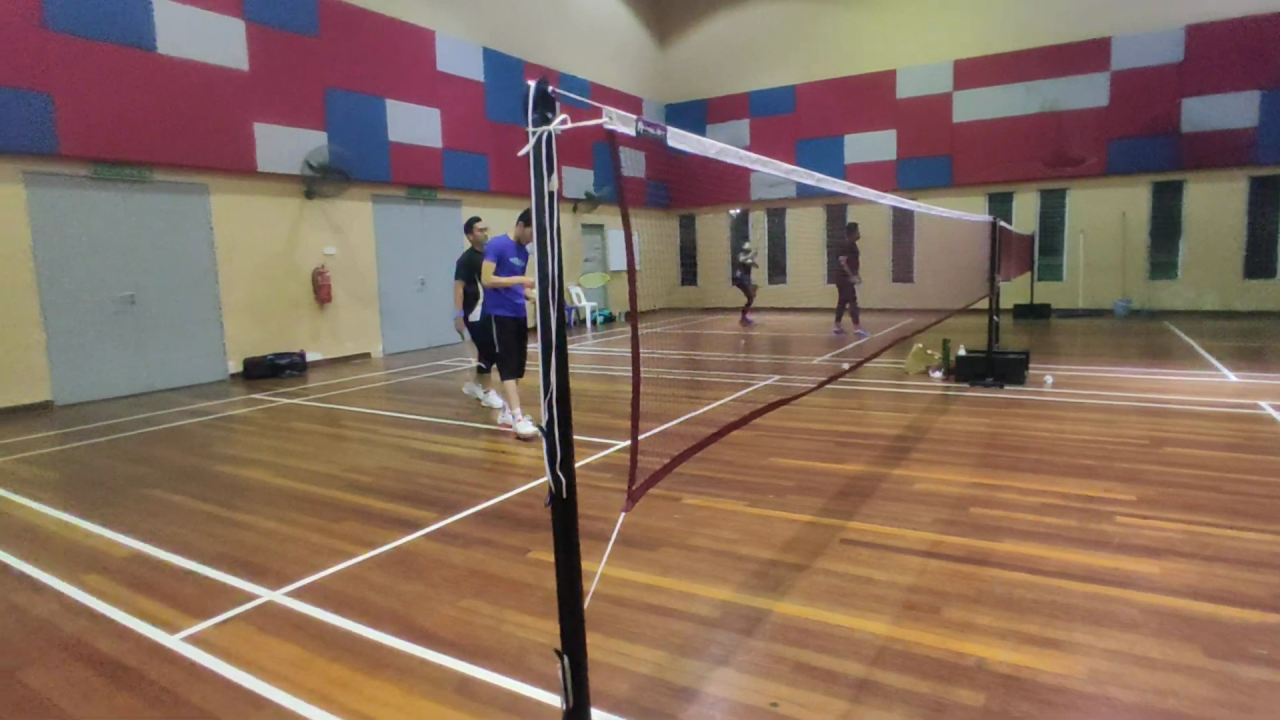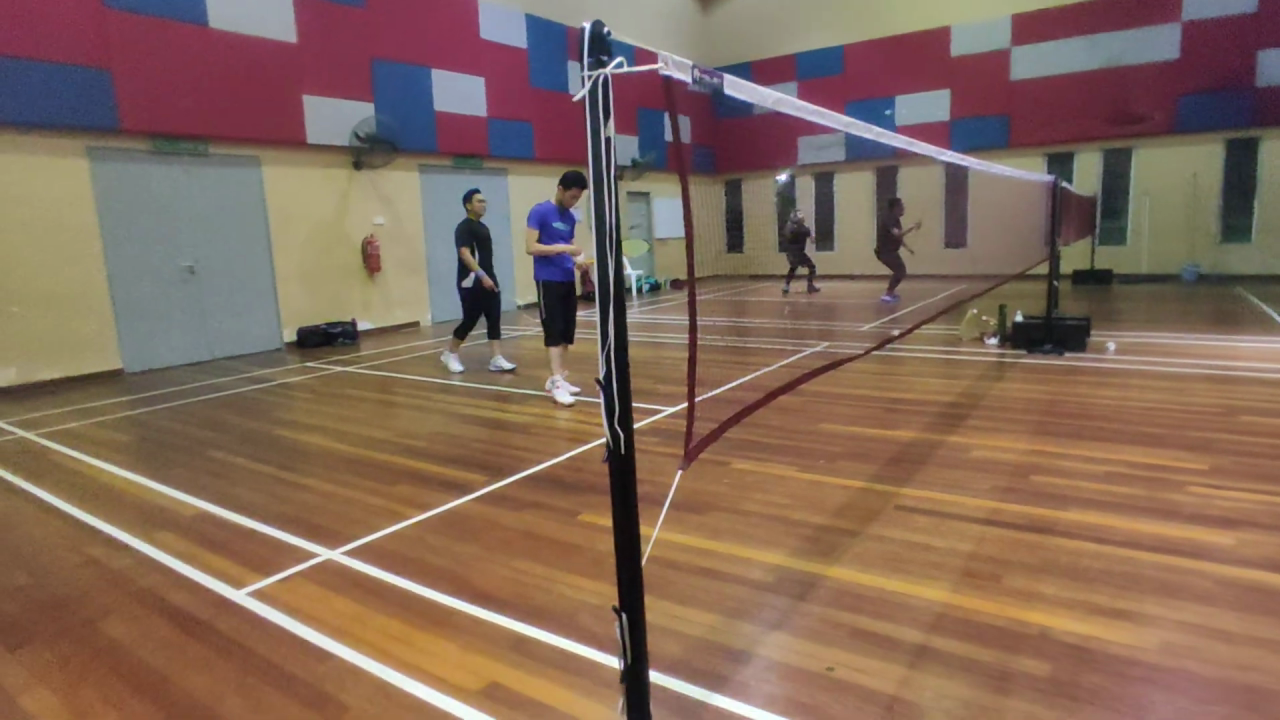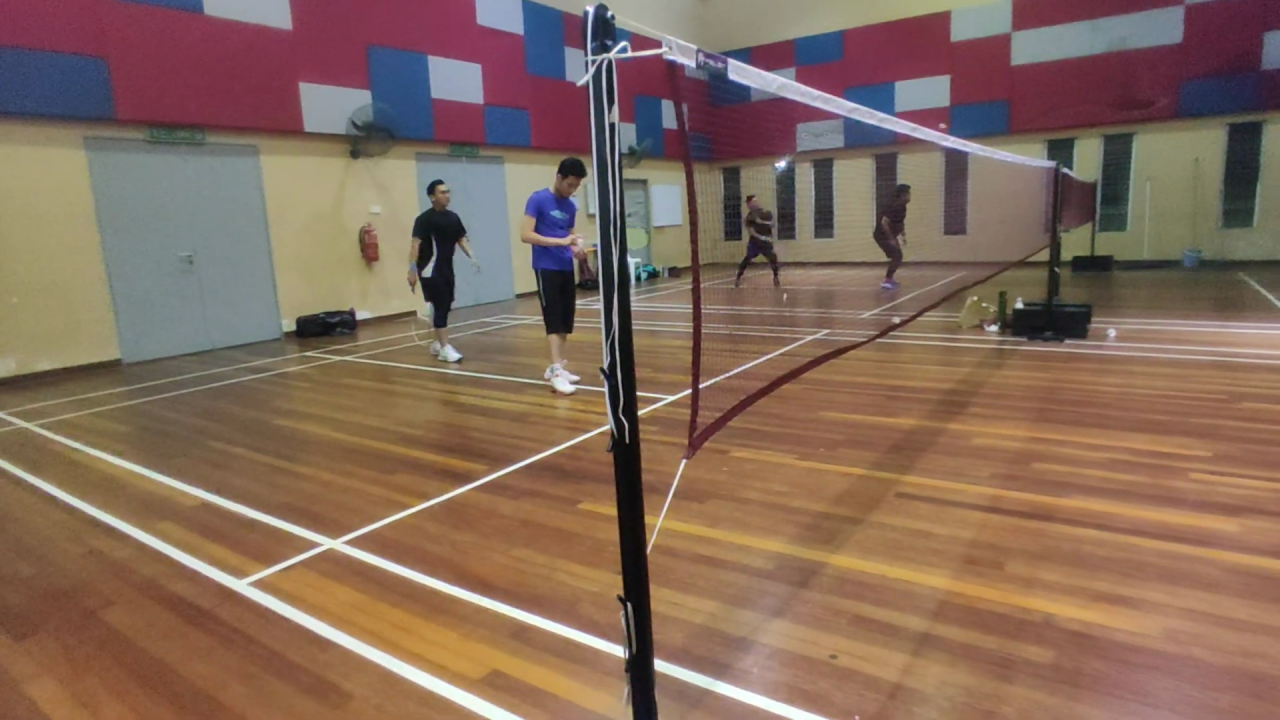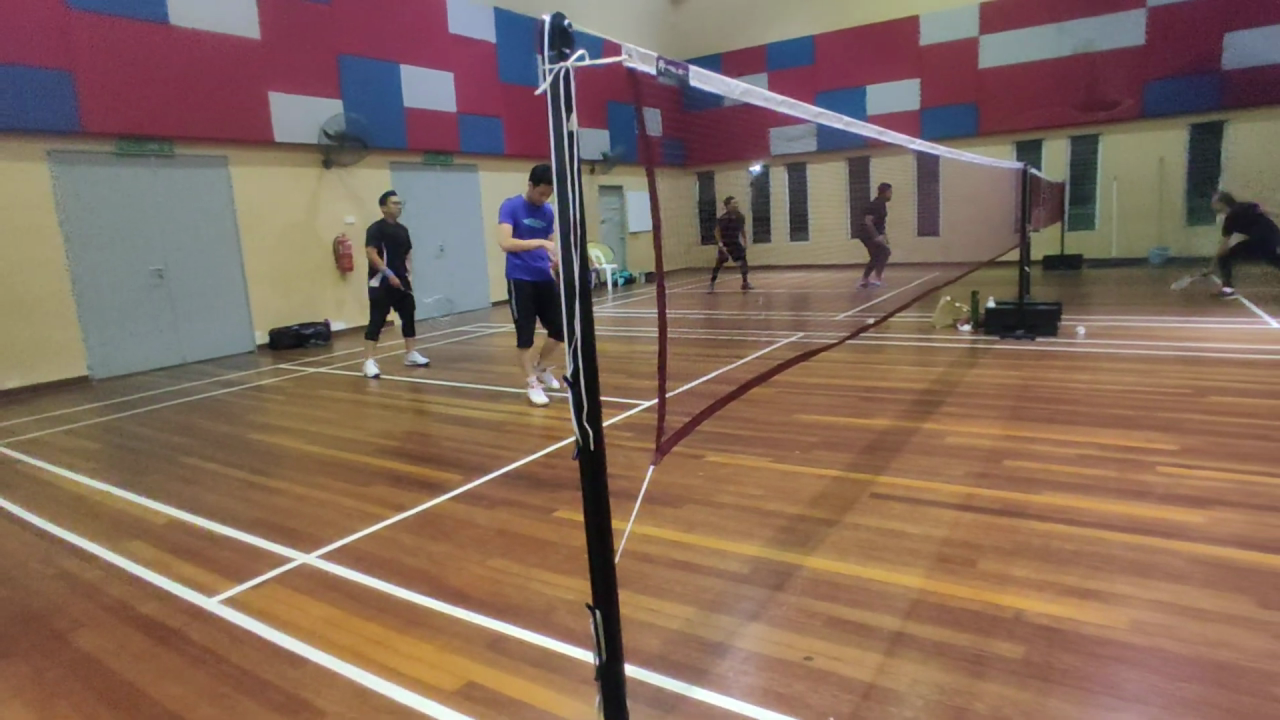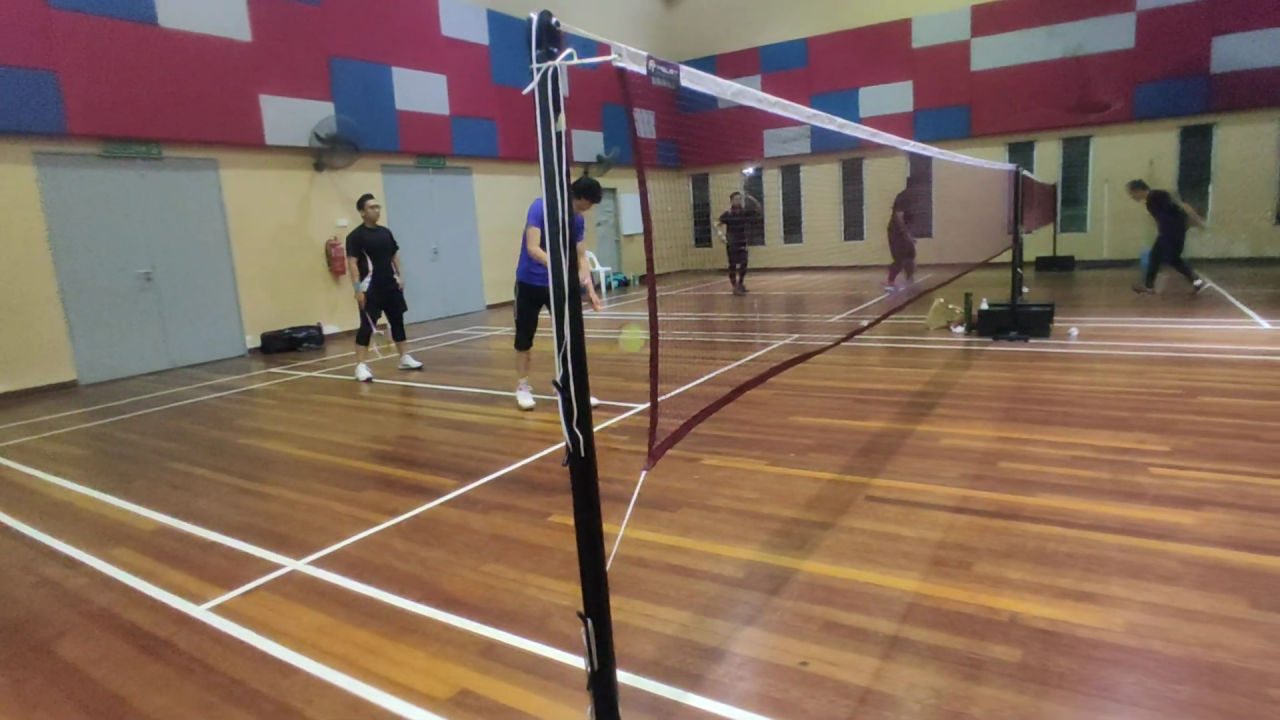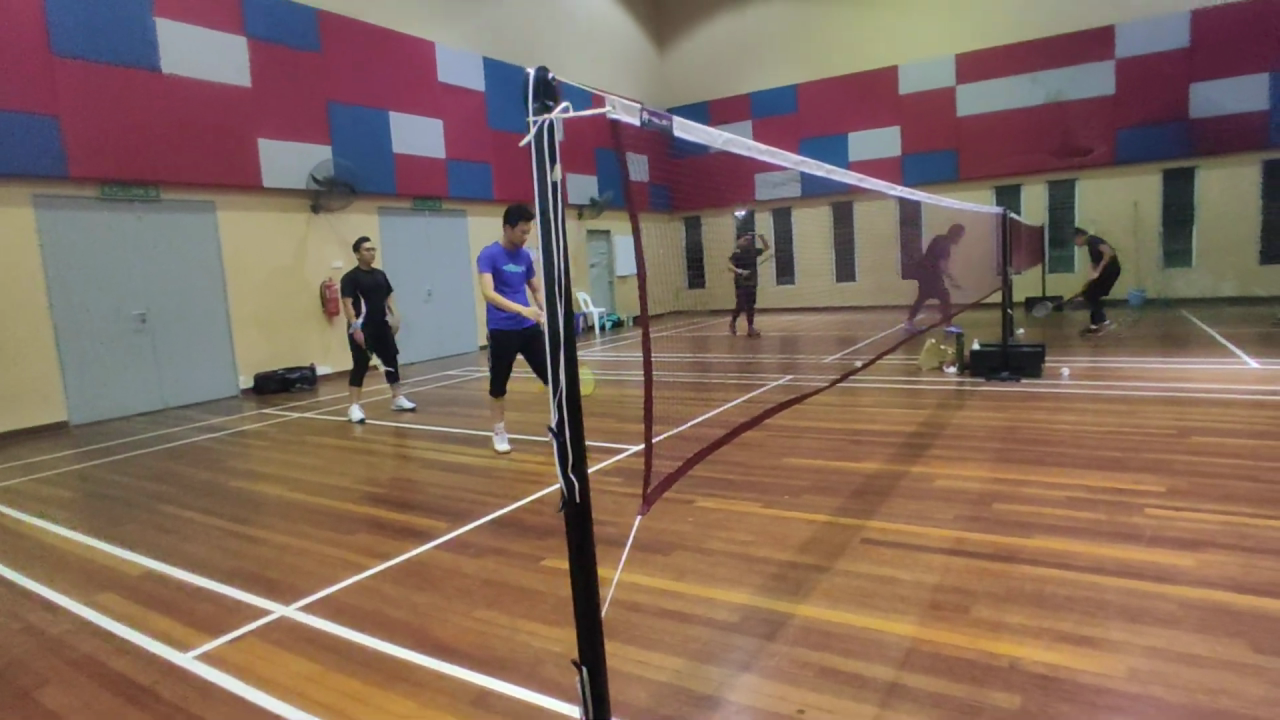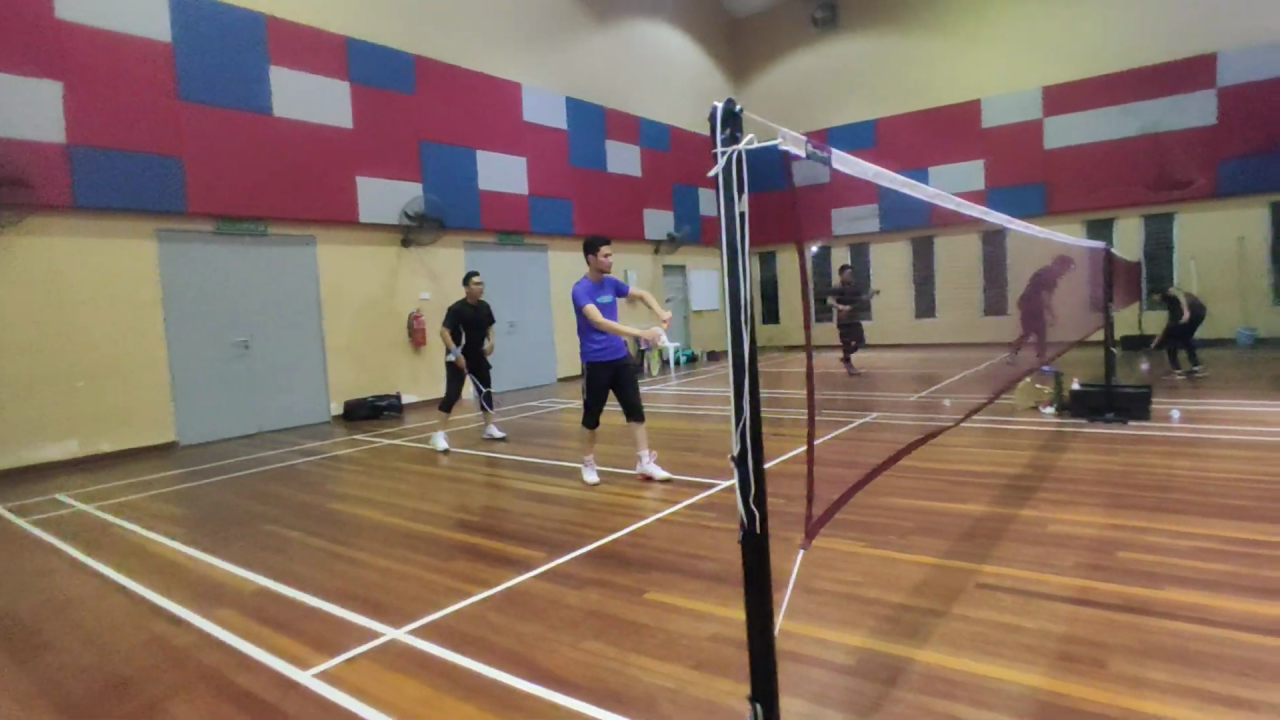
dt=0.7s
person 1, frame 1
left shoulder: (524, 252)
right shoulder: (496, 245)
right elbow: (486, 279)
left wrist: (531, 295)
right wrist: (520, 280)
left hip: (519, 314)
right hip: (500, 314)
left knee: (517, 367)
right knee: (508, 367)
left ankle: (508, 412)
right ankle: (517, 418)
person 1, frame 2
left shoulder: (570, 217)
right shoulder: (540, 212)
right elbow: (530, 247)
left wrist: (577, 260)
right wrist: (563, 247)
left hip: (568, 280)
right hip: (549, 281)
left knee: (566, 333)
right knee: (554, 332)
left ankle: (558, 378)
right ankle: (557, 383)
person 1, frame 3
left shoulder: (570, 206)
right shoulder: (538, 200)
right elbow: (526, 235)
left wrist: (576, 248)
right wrist: (559, 242)
left hip: (566, 269)
right hip: (547, 269)
left knee: (566, 322)
right knee: (554, 321)
left ankle: (557, 366)
right ankle: (556, 373)
person 1, frame 4
left shoulder: (547, 211)
right shoulder: (510, 207)
right elbow: (505, 243)
left wrist: (555, 259)
right wrist: (540, 242)
left hip: (544, 278)
right hip: (520, 280)
left knee: (560, 328)
right knee: (526, 334)
left ankle: (541, 369)
right ankle: (532, 384)
person 1, frame 5
left shoulder: (577, 220)
right shoulder: (540, 208)
left elbow: (580, 255)
right elbow: (533, 249)
left wrist: (589, 288)
right hip: (529, 283)
right knee: (524, 338)
right ankle: (523, 388)
person 1, frame 6
left shoulder: (525, 256)
right shoulder: (488, 255)
left elbow: (536, 289)
right elbow: (488, 293)
left wrist: (547, 315)
right wrist: (521, 309)
left hip: (530, 328)
right hip: (502, 331)
left knee: (551, 374)
right knee: (499, 385)
right ankle: (499, 433)
person 1, frame 7
left shoulder: (611, 283)
right shoulder: (581, 289)
left elbow: (642, 294)
right elbow: (599, 322)
left wrist: (659, 312)
right wrist: (639, 333)
left hip: (620, 358)
right hip: (596, 362)
left knee: (636, 409)
right knee: (592, 416)
left ankle: (645, 462)
right ankle: (588, 464)
person 2, frame 1
right shoulder: (466, 259)
right elbow: (459, 288)
right wrist: (459, 316)
right hip: (476, 315)
left knee: (492, 351)
right knee: (486, 352)
left ankle: (474, 385)
right ankle: (488, 394)
person 2, frame 2
left shoulder: (484, 227)
right shoulder: (464, 228)
right elbow: (466, 255)
right wrist: (482, 276)
left hip: (488, 281)
right hip: (471, 283)
left knee: (494, 319)
right knee: (470, 320)
left ankle: (497, 359)
right ankle: (450, 354)
person 2, frame 3
left shoulder: (453, 217)
right shoulder: (425, 219)
left elbow: (462, 239)
right elbow: (415, 244)
left wrist: (472, 257)
right wrist: (413, 269)
left hip: (447, 269)
right hip: (431, 272)
left knee: (444, 308)
right knee: (440, 308)
left ankle: (437, 344)
right ankle: (445, 348)
person 2, frame 4
left shoulder: (403, 230)
right shoulder: (376, 229)
right elbow: (371, 253)
left wrist: (409, 273)
right wrist: (389, 274)
left hip: (401, 281)
right hip: (381, 283)
left knee: (409, 316)
right knee: (377, 321)
left ankle: (411, 354)
right ankle: (369, 362)
person 2, frame 5
left shoulder: (385, 232)
right shoulder: (356, 236)
left elbow: (394, 255)
right elbow: (352, 263)
left wrist: (399, 276)
right wrist: (357, 288)
left hip: (390, 285)
right hip: (370, 288)
left knee: (397, 320)
right knee: (367, 325)
left ankle: (404, 358)
right ankle: (361, 366)
person 2, frame 6
left shoulder: (380, 275)
right shoulder: (351, 277)
left elbow: (388, 297)
right elbow: (347, 304)
left wrist: (394, 316)
right wrist: (355, 327)
left hip: (382, 327)
right hip: (362, 329)
left knee: (391, 362)
right knee: (360, 366)
left ankle: (398, 399)
right ankle: (354, 407)
person 2, frame 7
left shoulder: (484, 307)
right shoulder: (457, 308)
left elbow: (489, 326)
right elbow: (444, 332)
left wrist: (491, 342)
right wrist: (456, 353)
left hip: (478, 356)
right hip: (458, 358)
left knee: (486, 390)
right knee: (452, 393)
left ankle: (489, 428)
right ankle: (439, 434)
